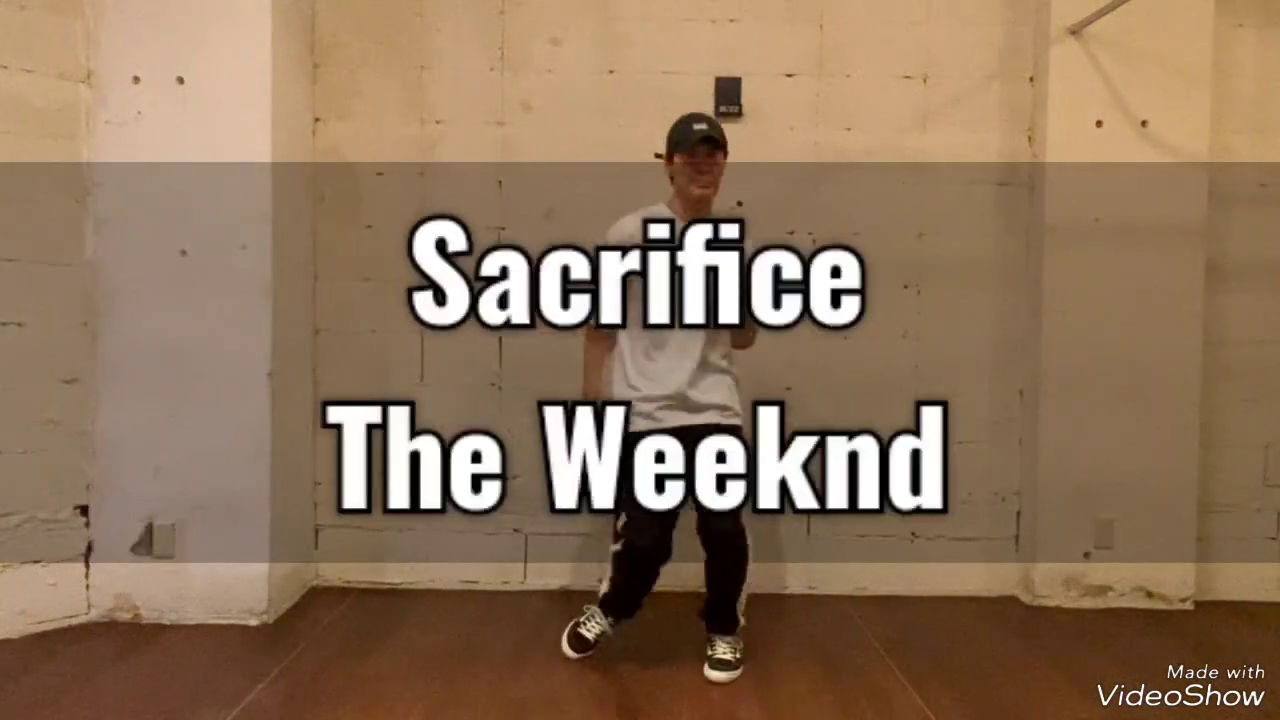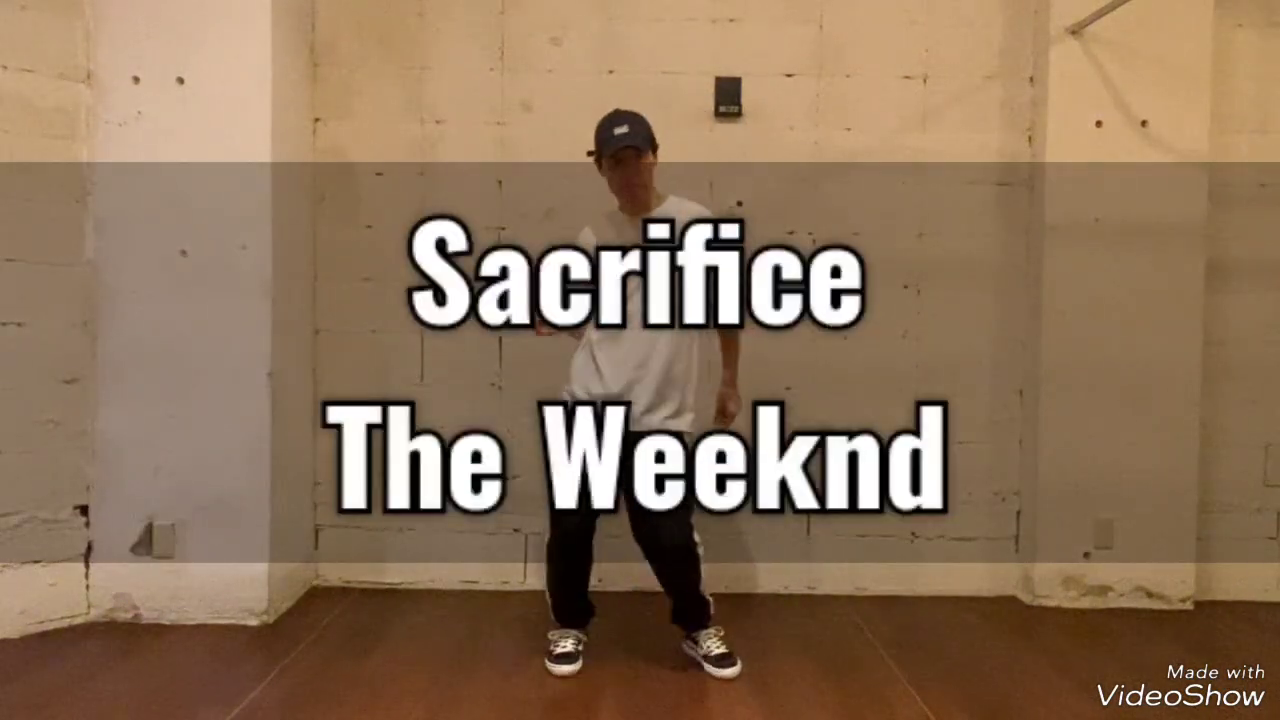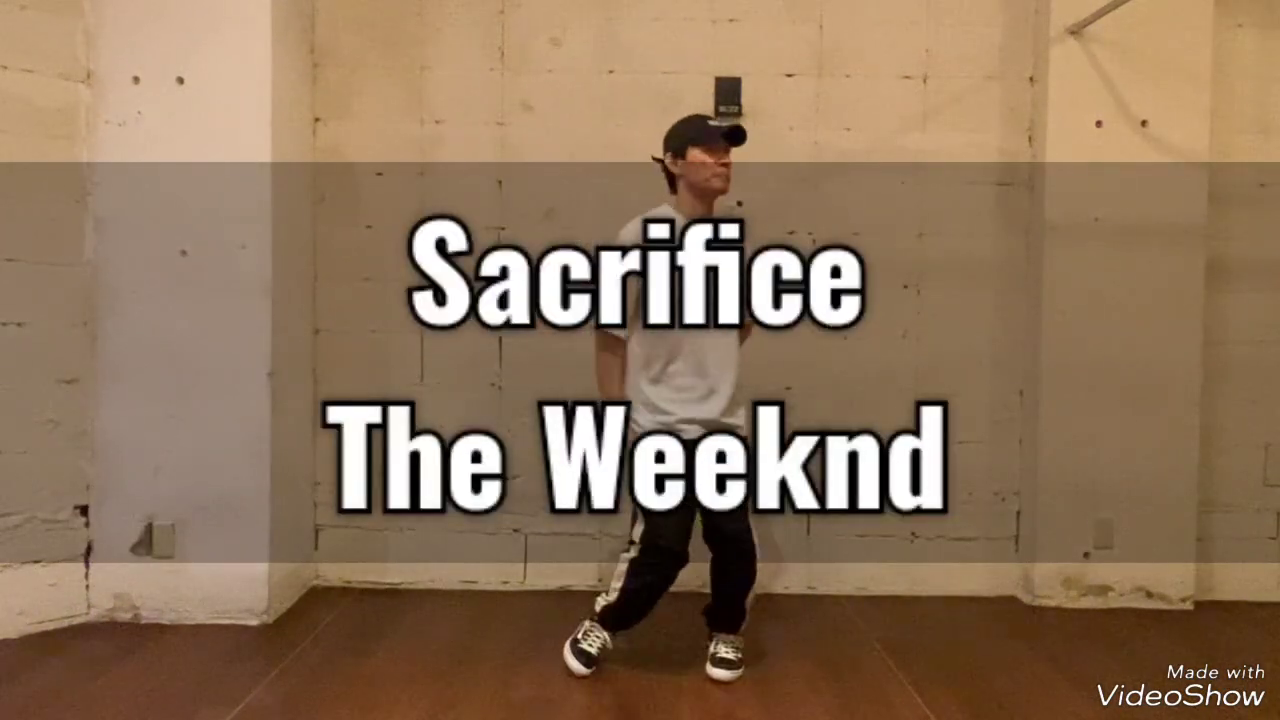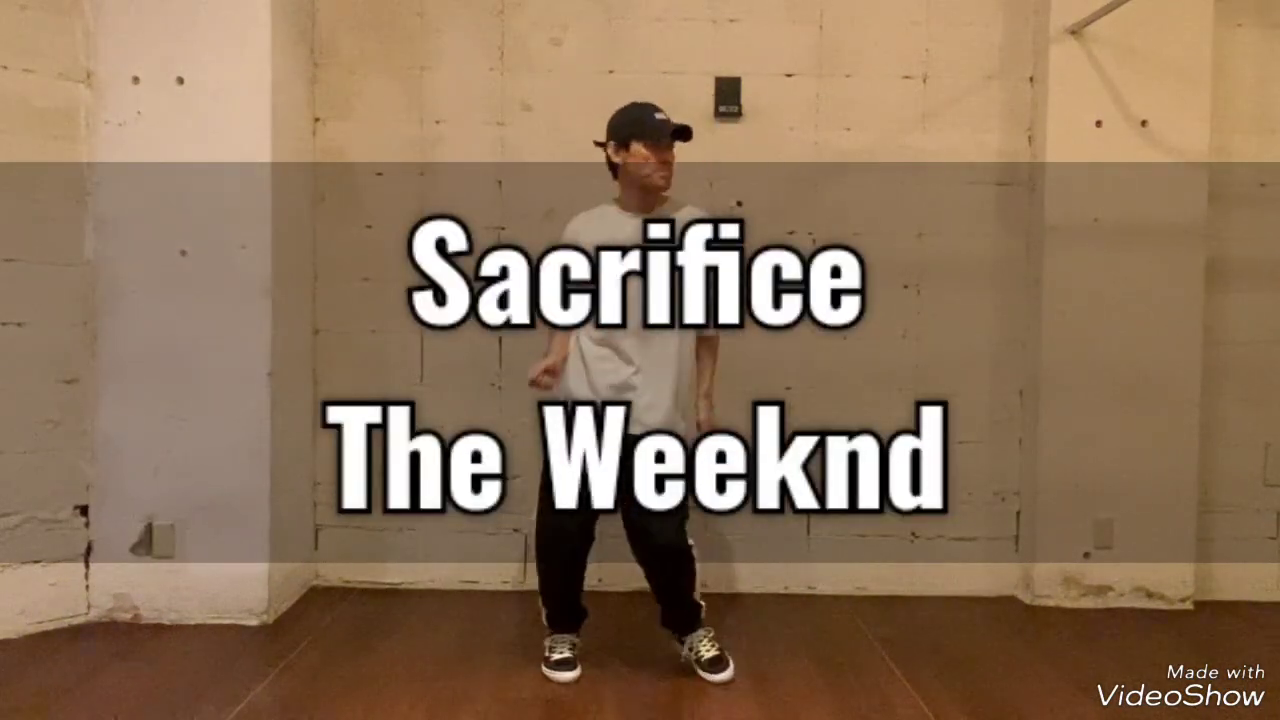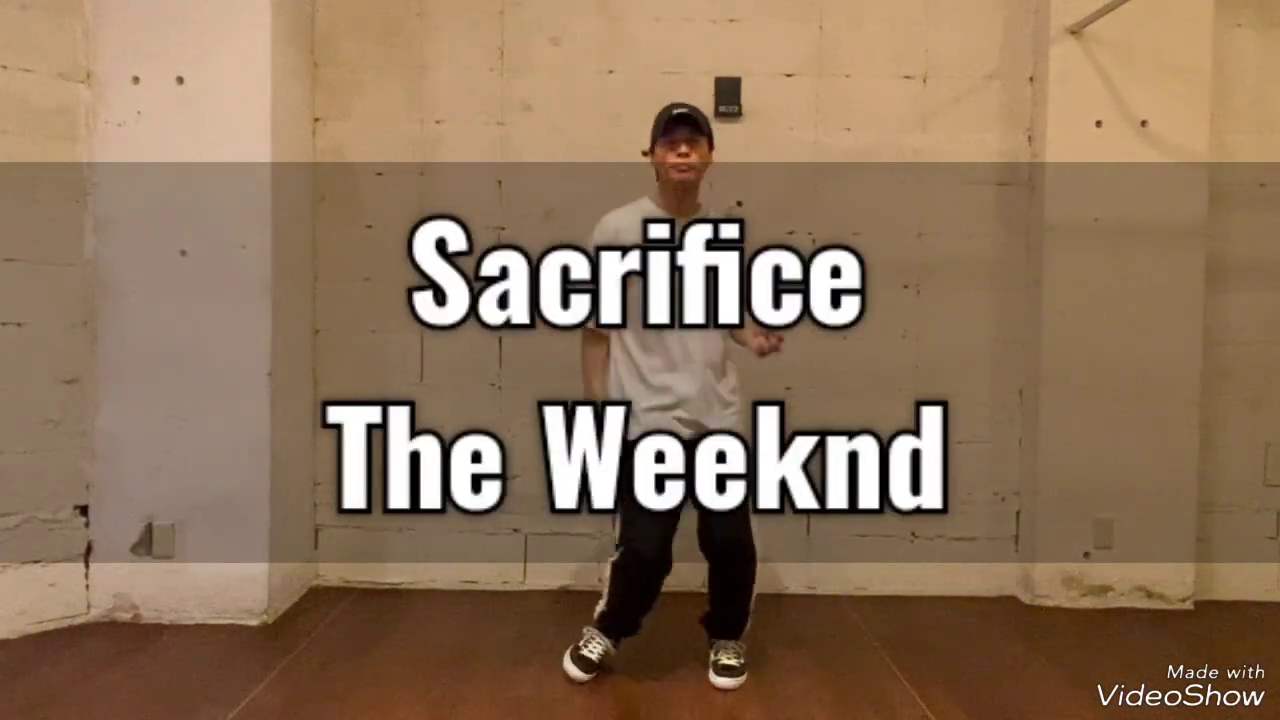
dt=0.5s
person 1, frame 1
right shoulder: (631, 231)
left wrist: (742, 325)
right wrist: (592, 379)
left hip: (714, 415)
right hip: (643, 415)
left knee: (726, 535)
right knee: (644, 544)
left ankle: (723, 633)
right ankle: (607, 611)
person 1, frame 2
left shoulder: (699, 223)
right shoulder: (593, 234)
left wrist: (729, 384)
right wrist: (548, 316)
left hip: (662, 414)
right hip: (591, 406)
left knee: (668, 534)
right knee: (570, 525)
left ankle: (698, 628)
right ankle: (569, 626)
person 1, frame 3
right shoulder: (645, 232)
left wrist: (745, 325)
right wrist: (613, 391)
left hip: (724, 423)
right hip: (663, 423)
left knee: (734, 540)
right knee: (662, 547)
left ankle: (725, 633)
right ankle: (600, 625)
person 1, frame 4
left shoulder: (697, 226)
right shoulder: (583, 229)
left elbow: (708, 319)
left wrist: (706, 395)
right wrist: (554, 357)
left hip: (656, 418)
right hip: (583, 411)
left knee: (662, 538)
right knee: (561, 532)
left ankle: (691, 631)
right ankle: (563, 633)
person 1, frame 5
right shoulder: (617, 228)
right elbow: (593, 320)
left wrist: (762, 336)
right wrist: (595, 397)
left hip: (715, 420)
right hip: (641, 421)
left knee: (732, 542)
right knee: (644, 549)
left ankle: (726, 638)
right ankle: (604, 632)
